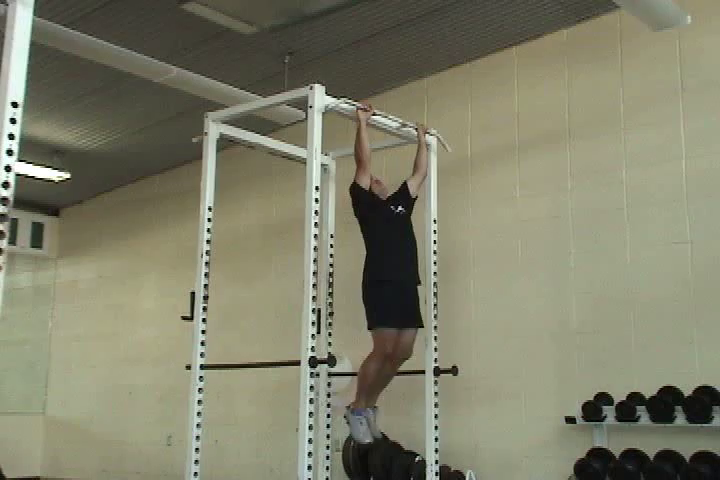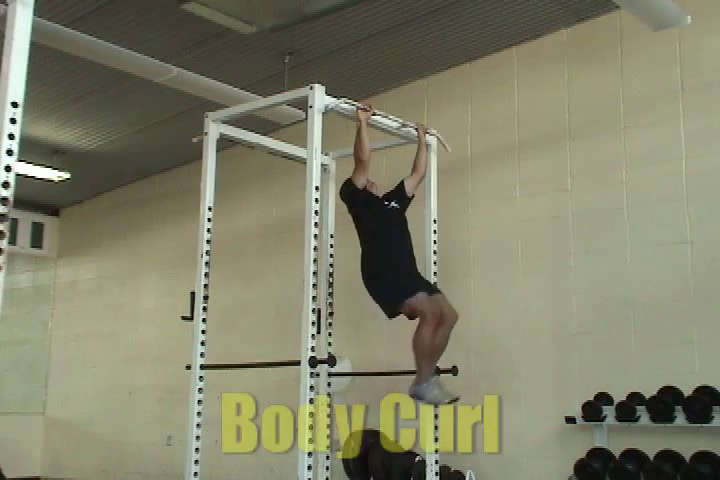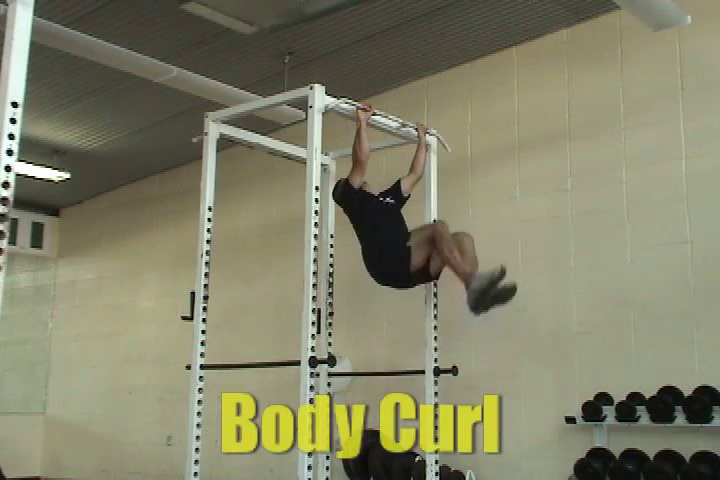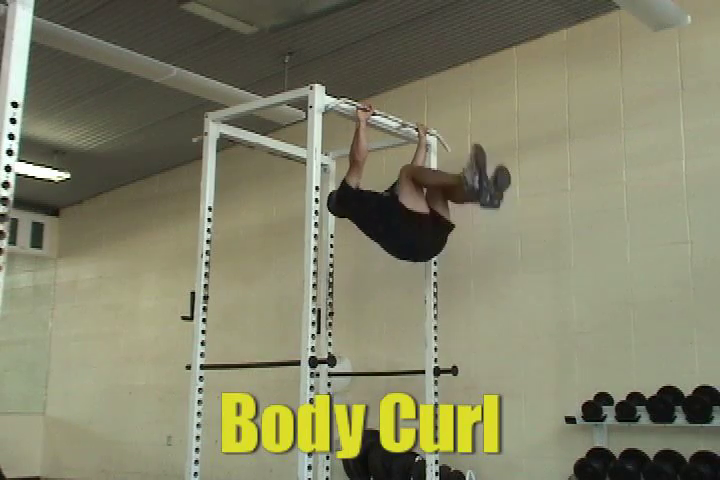
dt=0.2s
person 1, frame 1
left shoulder: (399, 202)
right shoulder: (365, 202)
left elbow: (419, 173)
right elbow: (364, 163)
left wrist: (421, 139)
right wrist: (362, 122)
left hip: (407, 281)
right hip: (383, 282)
left knee: (402, 351)
right knee: (386, 349)
left ankle: (368, 406)
right ankle: (358, 409)
person 1, frame 2
left shoulder: (394, 199)
right shoulder: (361, 199)
left elbow: (418, 174)
right elbow: (363, 164)
left wrist: (422, 140)
right wrist: (363, 123)
left hip: (405, 274)
right hip: (383, 275)
left knee: (447, 314)
right knee: (430, 312)
left ankle: (427, 376)
right ankle: (424, 381)
person 1, frame 3
left shoulder: (386, 198)
right shoulder: (353, 197)
left elbow: (414, 174)
right elbow: (360, 162)
left wrist: (421, 139)
right wrist: (362, 122)
left hip: (411, 267)
right hip: (389, 265)
left knee: (462, 238)
right knee: (439, 230)
left ankle: (477, 293)
right ankle: (475, 284)
person 1, frame 4
left shoulder: (383, 198)
right shoulder: (347, 200)
right elbow: (356, 162)
left wrist: (422, 141)
right wrist: (361, 123)
left hip: (423, 239)
right hip: (408, 238)
right knee: (410, 172)
left ankle: (479, 192)
right ankle: (467, 181)
